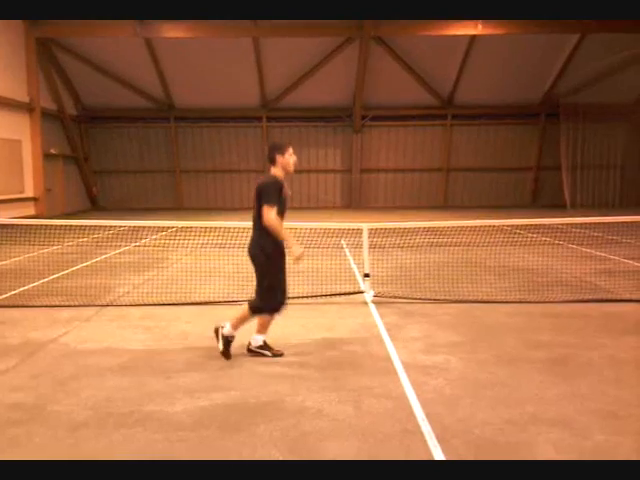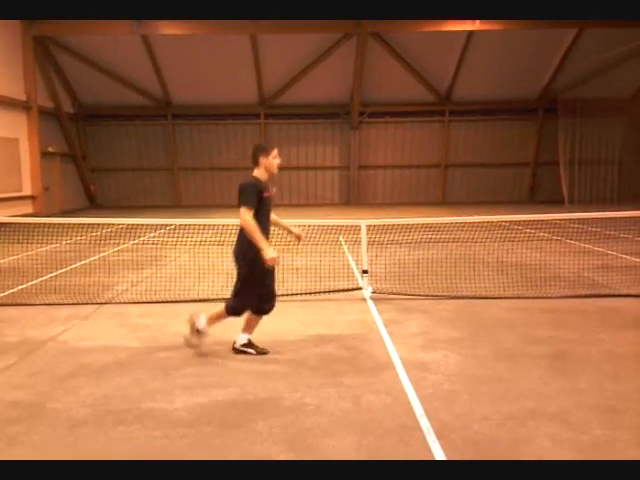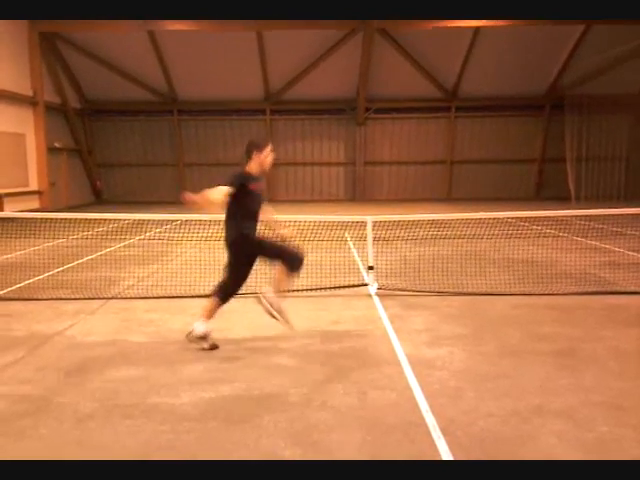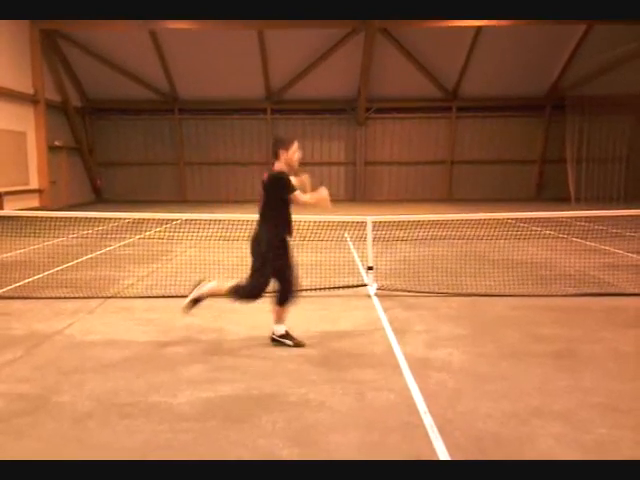
dt=0.5s
person 1, frame 1
left shoulder: (276, 184)
right shoulder: (270, 184)
right elbow: (270, 218)
left wrist: (287, 245)
right wrist: (292, 244)
left hip: (271, 250)
right hip: (264, 250)
left knee: (276, 299)
right knee: (269, 300)
left ankle: (258, 342)
right ankle: (228, 330)
person 1, frame 2
left shoulder: (263, 186)
right shoulder: (250, 185)
right elbow: (246, 219)
left wrist: (289, 228)
right wrist: (266, 248)
left hip: (258, 252)
right hip: (250, 252)
left knee: (265, 301)
right knee: (241, 301)
left ankle: (243, 341)
right ankle: (201, 323)
person 1, frame 3
left shoulder: (257, 180)
right shoulder: (241, 177)
left elbow: (261, 210)
right elbow: (220, 193)
left wrist: (278, 227)
right wrist: (201, 199)
left hip: (245, 238)
right hip: (241, 238)
left knee: (229, 286)
right knee: (294, 258)
left ankle: (199, 330)
right ankle: (272, 298)
person 1, frame 4
left shoulder: (283, 176)
right shoulder: (277, 177)
right elbow: (302, 199)
left wrist: (301, 182)
right wrist: (320, 195)
left hip: (278, 242)
right hip: (266, 243)
left knee: (287, 286)
right knee: (254, 289)
left ankle: (279, 332)
right ankle: (207, 289)
